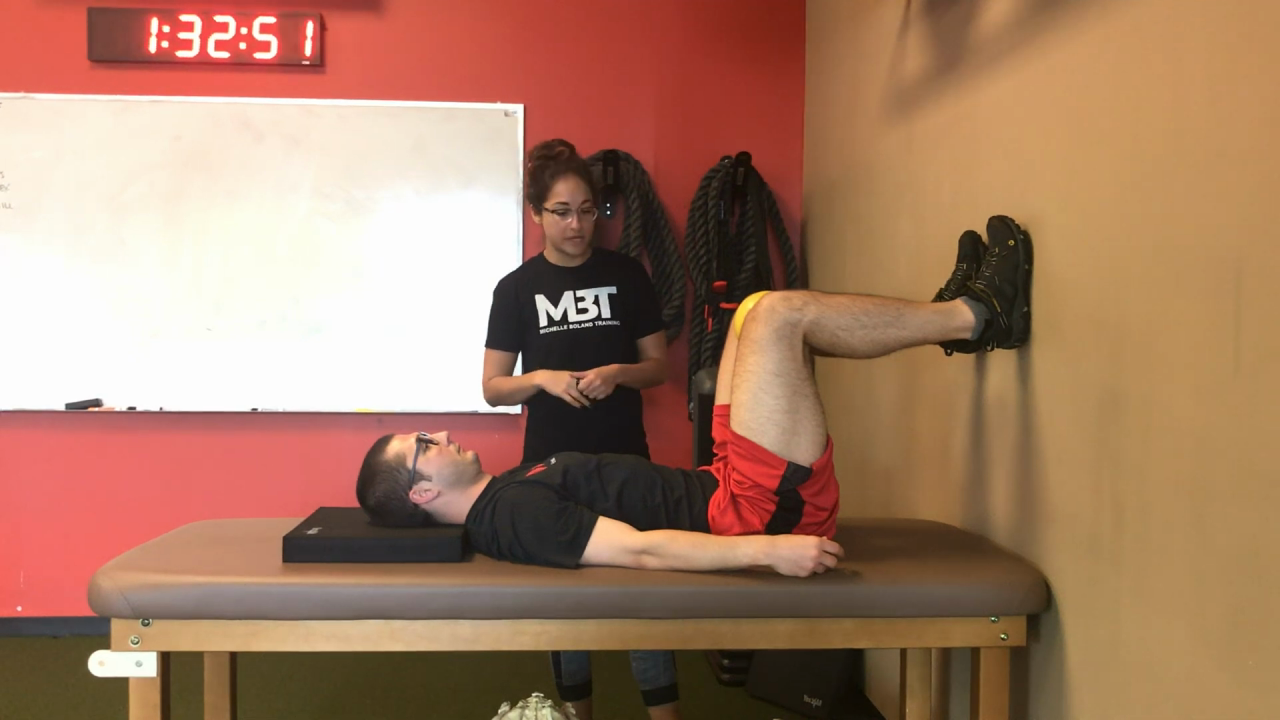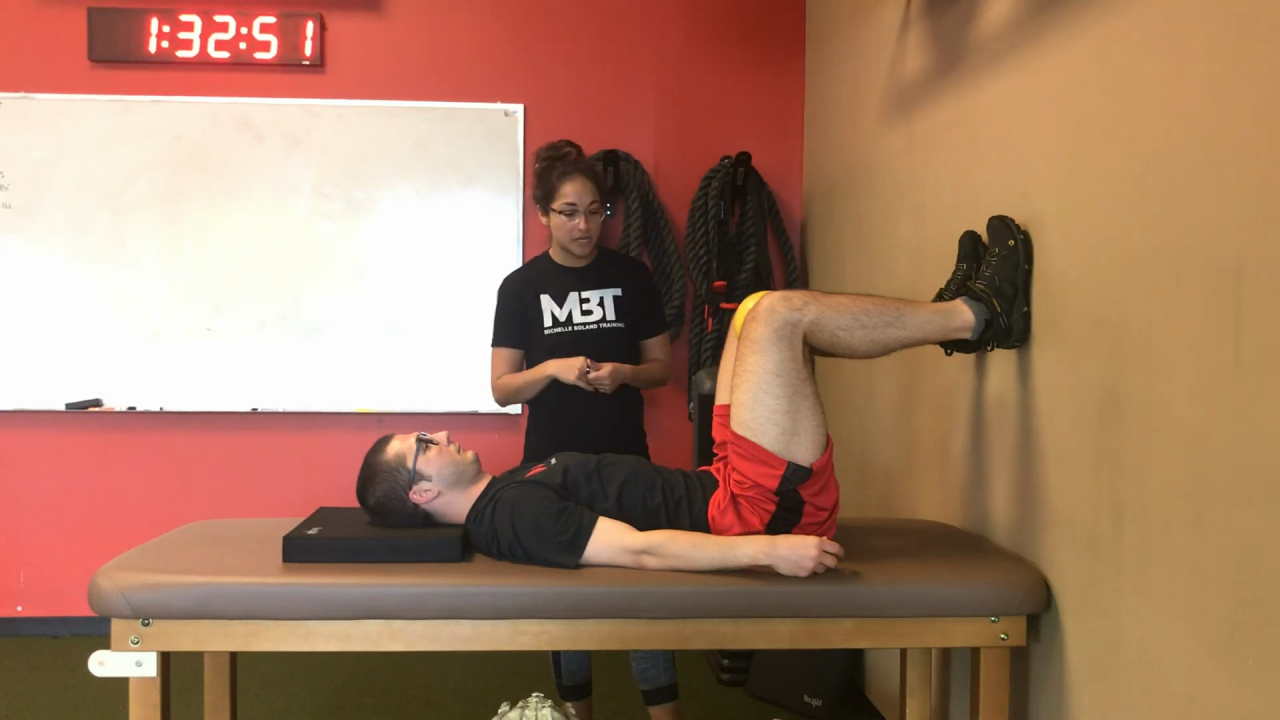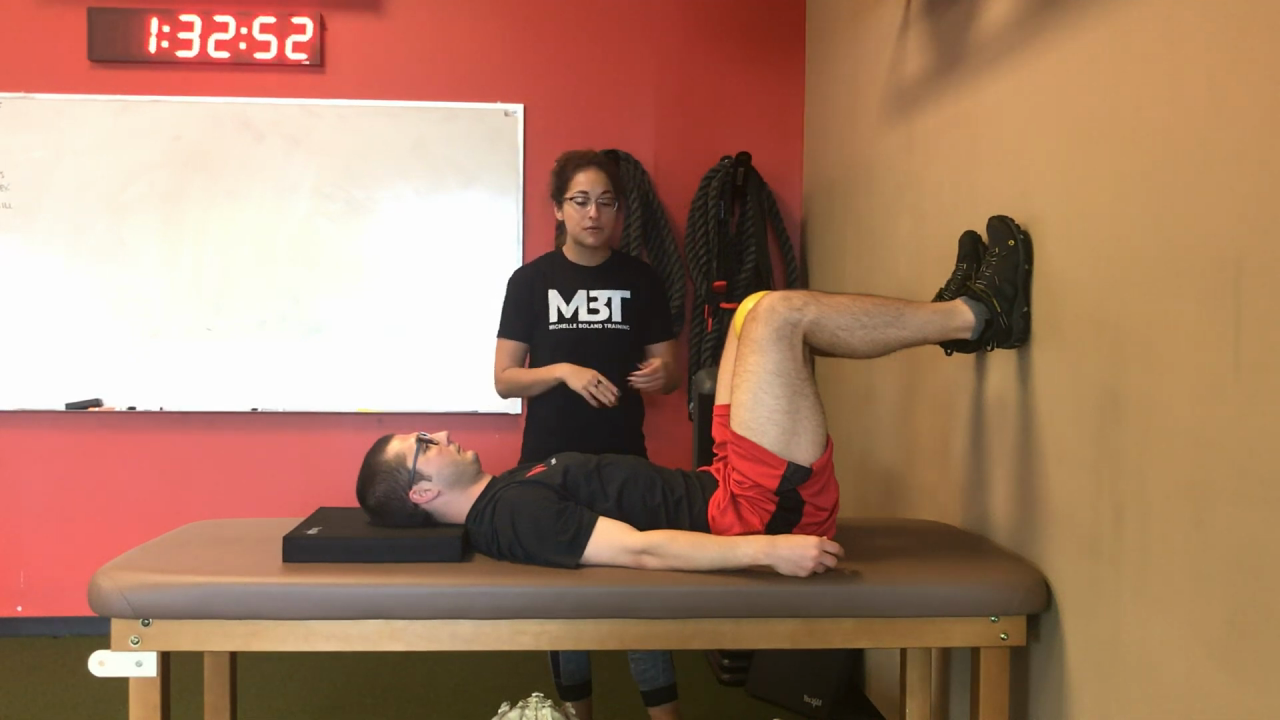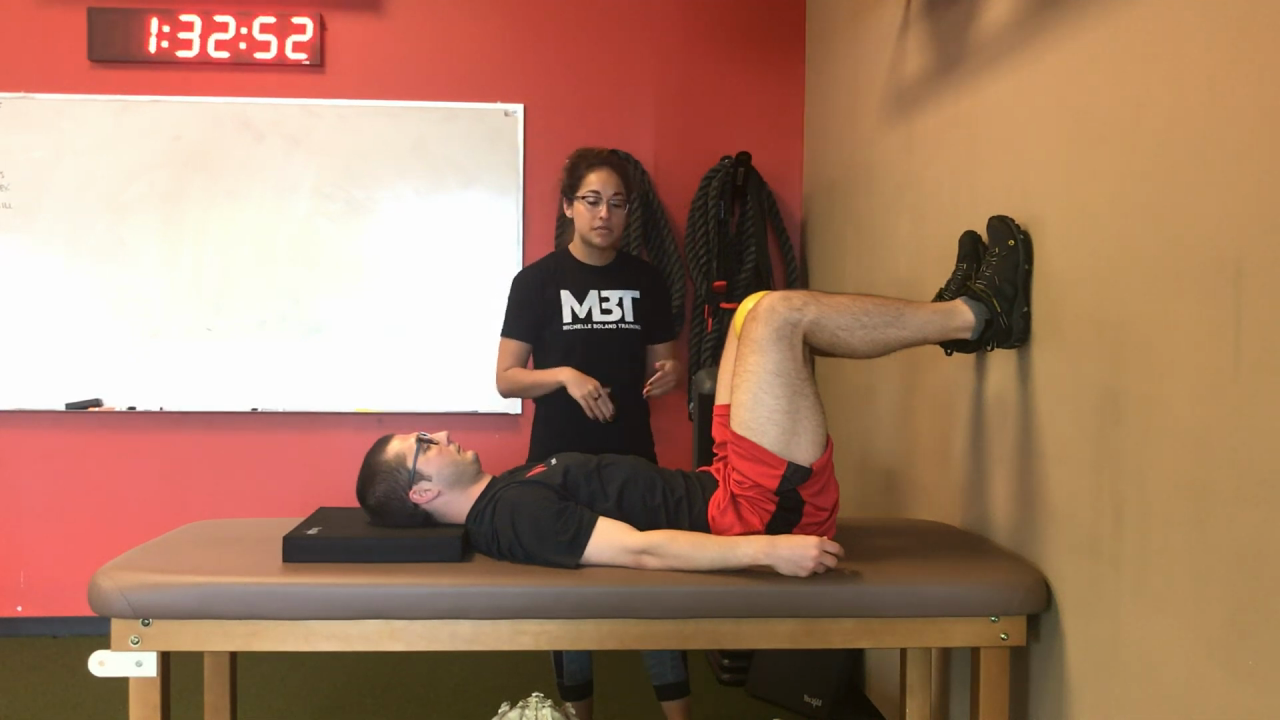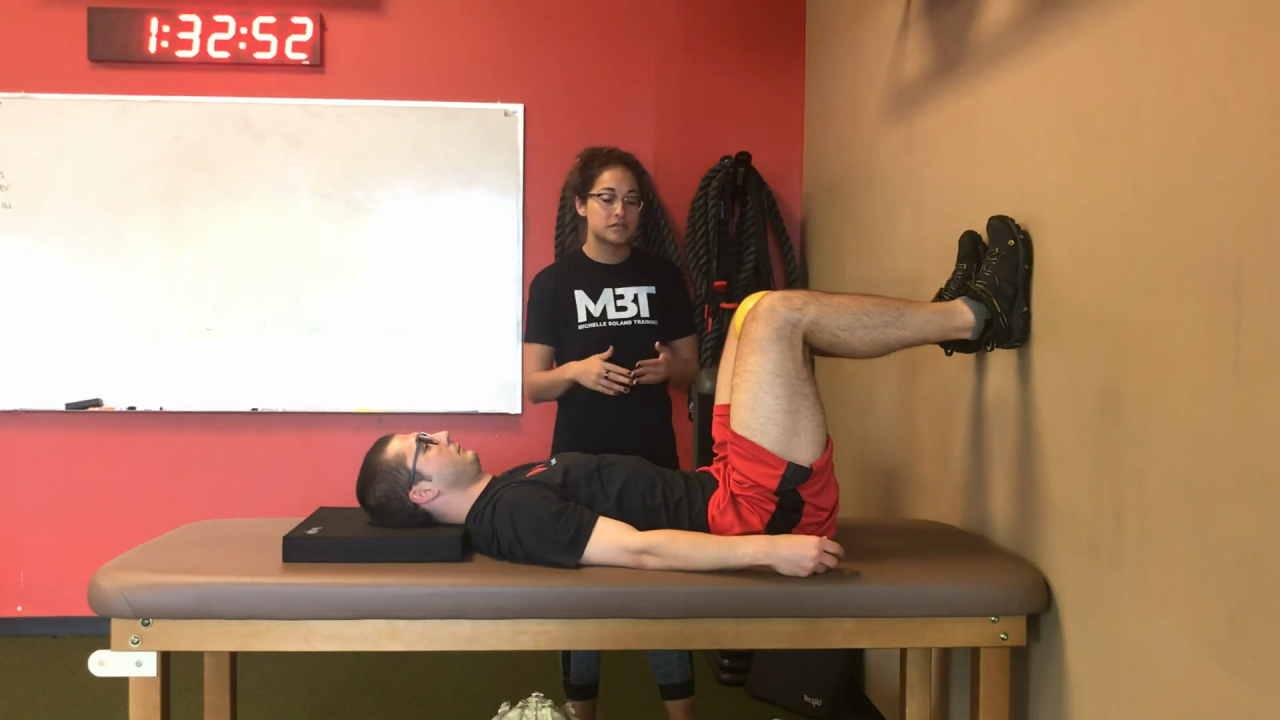
dt=0.4s
person 1, frame 1
left shoulder: (507, 493)
right shoulder: (514, 514)
right elbow: (640, 551)
right wrist: (769, 548)
left hip: (722, 490)
right hip: (753, 508)
left knee: (765, 315)
right knee: (777, 315)
left ankle: (958, 315)
right ankle: (973, 317)
person 1, frame 2
left shoulder: (505, 493)
right shoulder: (509, 519)
right elbow: (637, 553)
right wrist: (772, 547)
left hip: (719, 491)
right hip: (750, 514)
left knee: (760, 315)
right knee: (775, 314)
left ankle: (957, 313)
right ankle: (977, 315)
person 1, frame 3
left shoulder: (506, 493)
right shoulder: (511, 515)
right elbow: (639, 551)
right wrist: (769, 548)
left hip: (720, 489)
right hip: (753, 511)
left knee: (760, 312)
right knee: (778, 313)
left ankle: (957, 314)
right ankle: (976, 316)
person 1, frame 4
left shoulder: (503, 493)
right shoulder: (509, 518)
right elbow: (639, 549)
right wrist: (772, 550)
left hip: (717, 492)
right hip: (747, 515)
left knee: (762, 313)
right knee: (778, 312)
left ankle: (955, 313)
right ankle: (974, 315)
person 1, frame 5
left shoulder: (509, 494)
right shoulder: (511, 516)
right elbow: (640, 550)
right wrist: (770, 548)
left hip: (719, 488)
right hip: (755, 509)
left knee: (759, 313)
right knee: (778, 313)
left ankle: (957, 315)
right ankle: (974, 314)
person 2, frame 1
left shoulder: (627, 274)
right shoulder: (516, 288)
left elbow: (658, 365)
right elbow: (493, 387)
left wrist: (618, 374)
right wrist: (542, 378)
left hip: (624, 460)
right hip: (551, 465)
person 2, frame 2
left shoulder: (632, 275)
right shoulder: (521, 287)
left elbow: (662, 366)
right elbow: (502, 388)
left wrist: (624, 372)
right wrist: (553, 368)
left hip: (625, 460)
right hip: (552, 465)
person 2, frame 3
left shoulder: (642, 280)
right shoulder: (530, 281)
left elbow: (665, 369)
right elbow: (504, 379)
left wrist: (661, 375)
right wrist: (563, 371)
left hip: (623, 459)
right hip: (551, 463)
person 2, frame 4
left shoulder: (647, 279)
right shoulder: (538, 281)
left elbow: (666, 366)
right elbow: (506, 379)
left wrist: (666, 377)
right wrist: (562, 377)
left hip: (632, 459)
right hip: (560, 463)
person 2, frame 5
left shoulder: (664, 276)
right shoulder: (553, 282)
left elbow: (691, 370)
right elbow: (534, 385)
left wrist: (669, 367)
right wrist: (576, 371)
left hip: (654, 459)
right hip: (581, 462)
